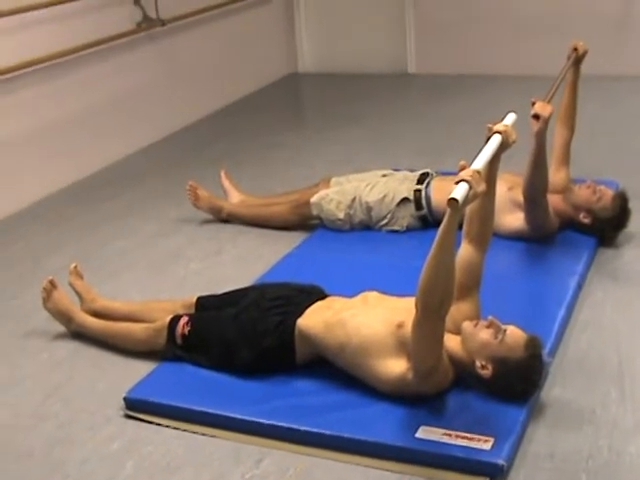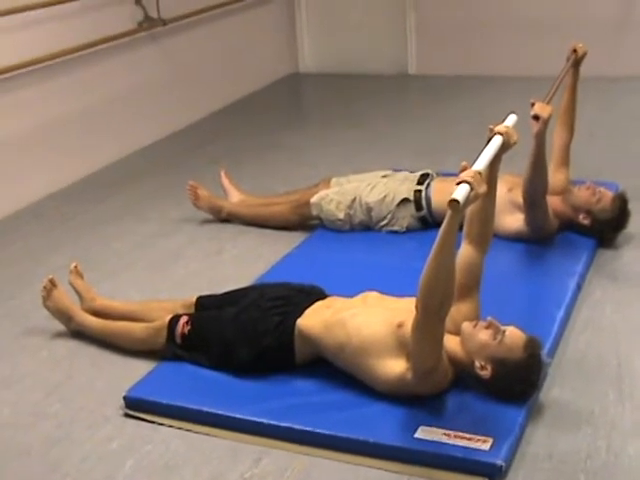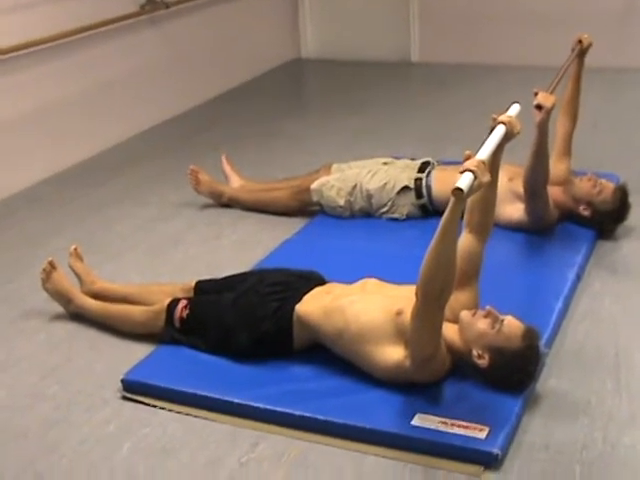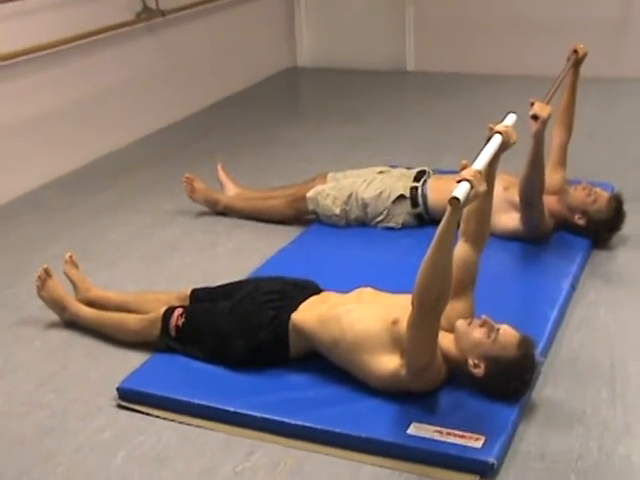
dt=0.3s
person 1, frame 1
left shoulder: (431, 374)
right shoulder: (461, 325)
left elbow: (427, 308)
right elbow: (475, 246)
left wrist: (453, 211)
right wrist: (492, 163)
left hip: (284, 338)
right hip: (312, 299)
left knee: (167, 333)
right knee: (191, 306)
left ankle: (79, 320)
right ankle: (97, 304)
person 1, frame 2
left shoulder: (430, 374)
right shoulder: (461, 326)
left elbow: (427, 310)
right elbow: (476, 248)
left wrist: (454, 212)
right wrist: (494, 165)
left hip: (283, 337)
right hip: (310, 299)
left knee: (168, 332)
right knee: (192, 306)
left ankle: (79, 318)
right ankle: (97, 303)
person 1, frame 3
left shoulder: (428, 361)
right shoulder: (460, 313)
left elbow: (429, 297)
right elbow: (476, 236)
left wrist: (458, 201)
right wrist: (497, 152)
left hip: (282, 323)
right hip: (311, 285)
left knee: (168, 316)
right knee: (190, 289)
left ankle: (79, 302)
right ankle: (96, 287)
person 1, frame 4
left shoulder: (424, 372)
right shoulder: (456, 323)
left elbow: (424, 307)
right elbow: (472, 246)
left wrist: (454, 211)
right wrist: (492, 162)
left hip: (278, 330)
right hip: (306, 294)
left knee: (161, 323)
right knee: (185, 298)
left ankle: (75, 309)
right ankle: (92, 293)
person 2, frame 1
left shoulder: (542, 223)
right shoulder: (560, 189)
left elbow: (532, 197)
right elbow: (565, 134)
left wrist: (539, 135)
right wrist: (575, 71)
left hip: (411, 205)
right hip: (419, 180)
left knee: (310, 208)
right knee: (324, 186)
left ankle: (225, 209)
right ankle: (242, 200)
person 2, frame 2
left shoulder: (541, 224)
right shoulder: (560, 190)
left elbow: (530, 199)
right elbow: (565, 137)
left wrist: (537, 137)
right wrist: (574, 73)
left hip: (411, 205)
right hip: (420, 181)
left knee: (310, 207)
right knee: (325, 187)
left ankle: (226, 209)
right ankle: (242, 200)
person 2, frame 3
left shoulder: (541, 214)
right shoulder: (561, 180)
left elbow: (531, 188)
right elbow: (568, 124)
left wrist: (539, 126)
right wrist: (580, 62)
left hip: (412, 192)
right hip: (420, 169)
left knee: (310, 195)
right knee: (325, 172)
left ankle: (226, 193)
right ankle: (241, 186)
person 2, frame 4
left shoulder: (537, 223)
right shoulder: (556, 189)
left elbow: (528, 198)
right elbow: (564, 136)
left wrist: (536, 136)
right wrist: (575, 73)
left hip: (408, 201)
right hip: (416, 177)
left knee: (305, 203)
right knee: (321, 182)
left ankle: (222, 201)
right ankle: (238, 194)
